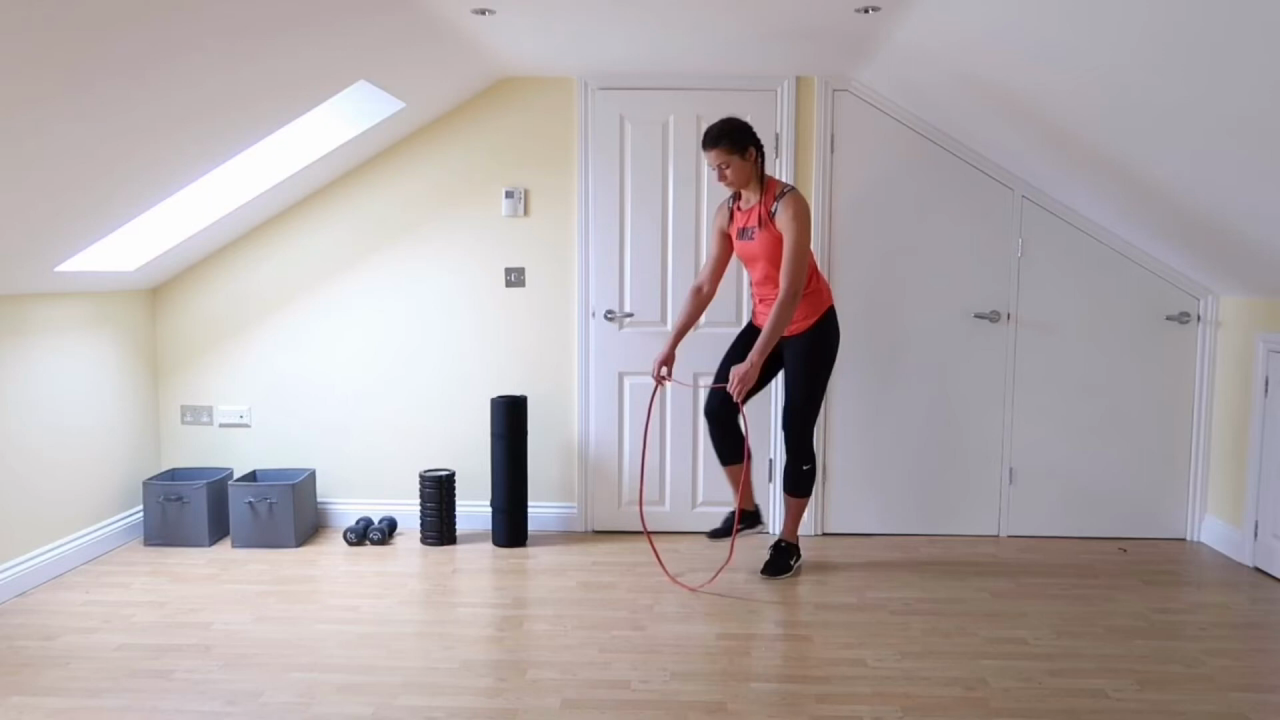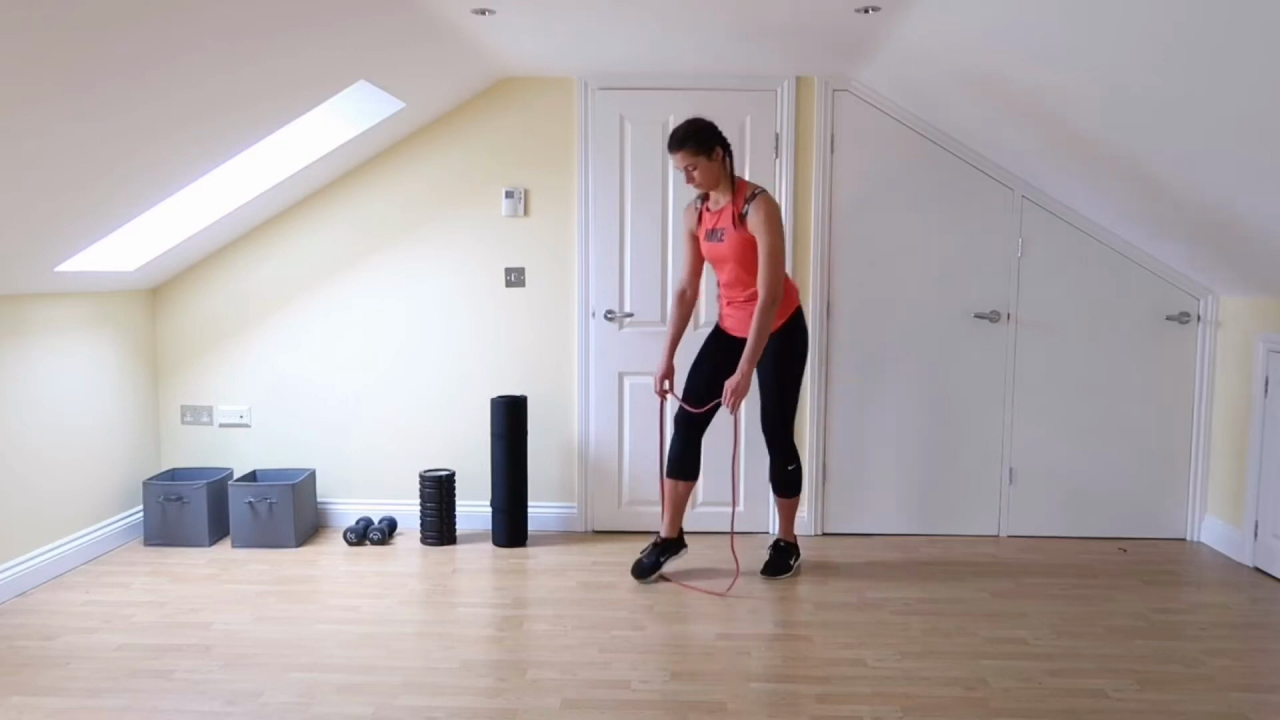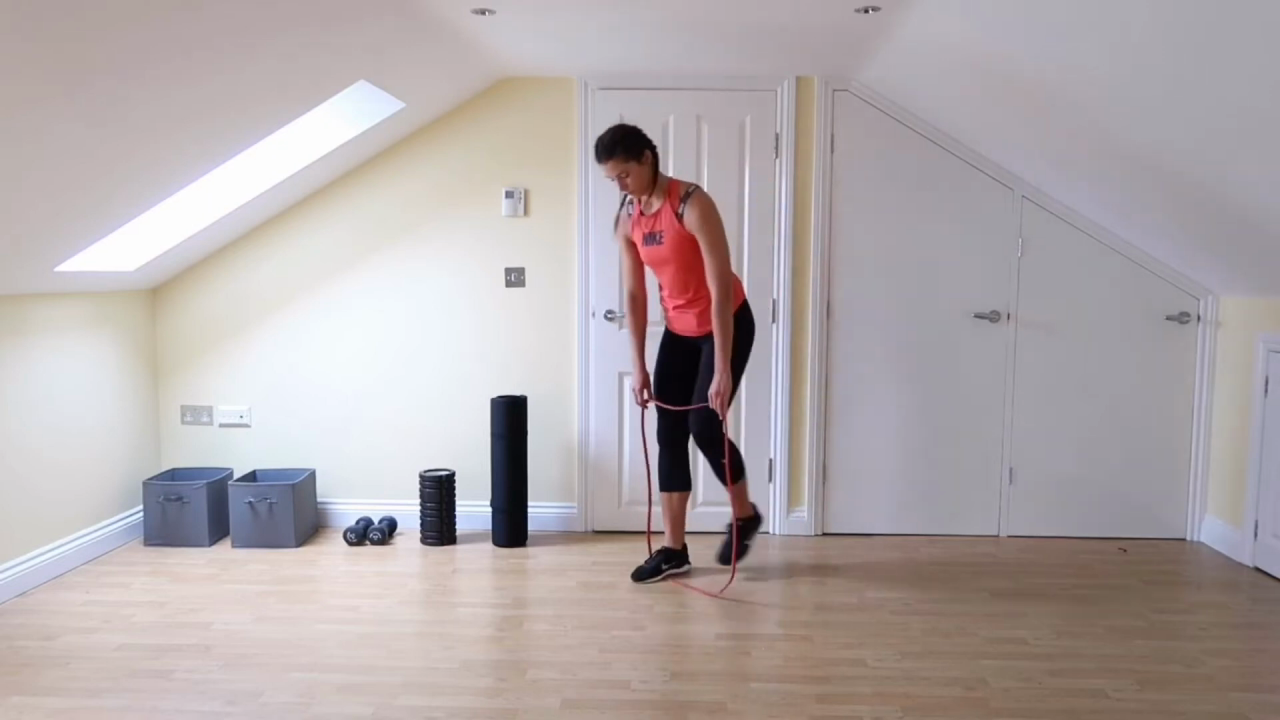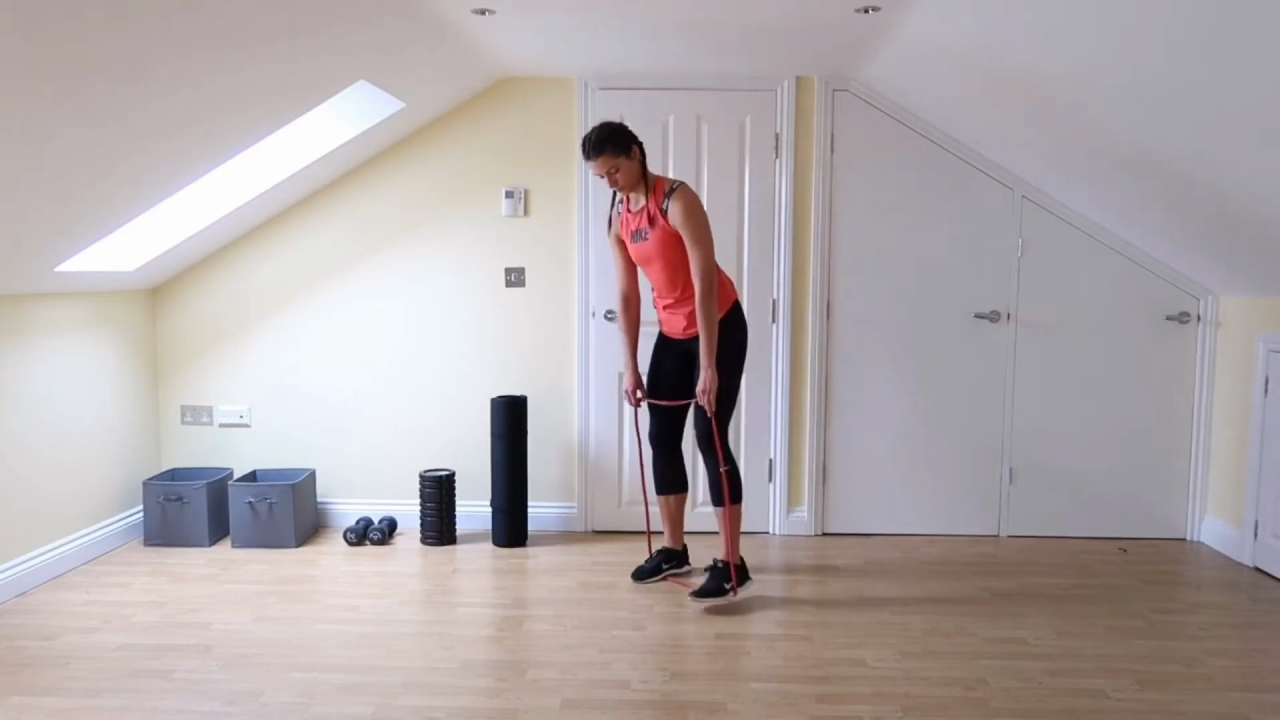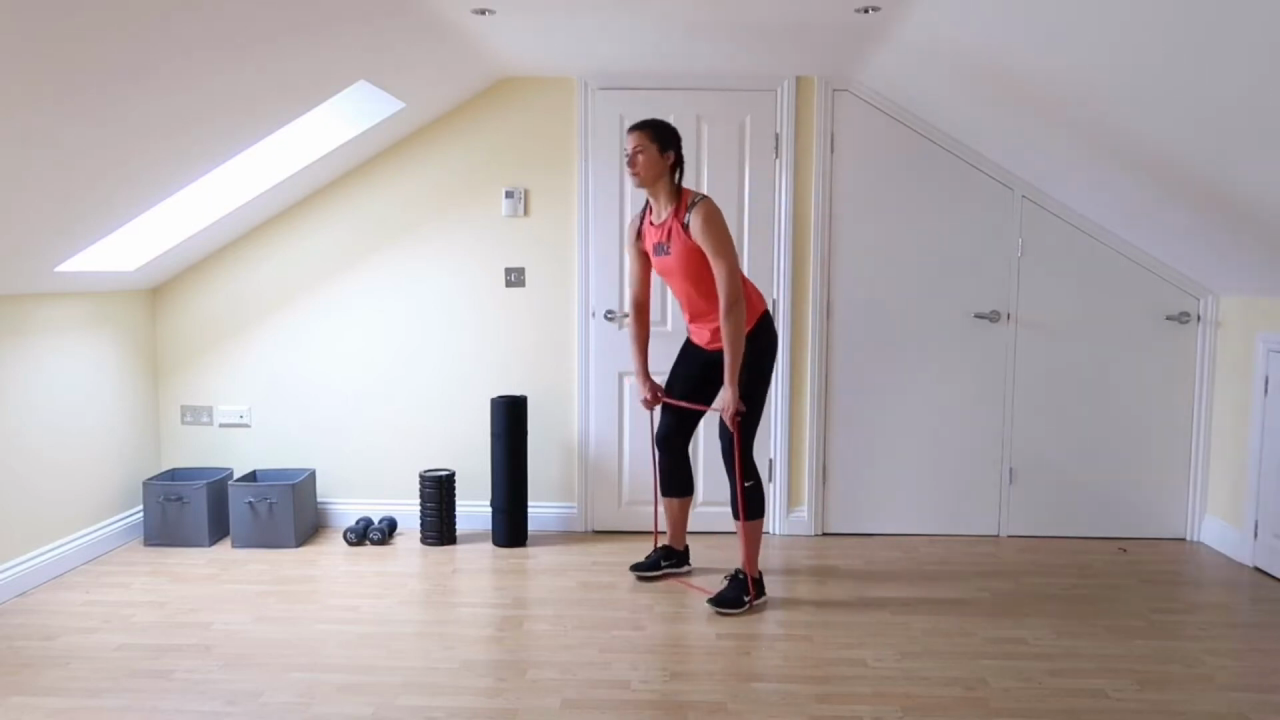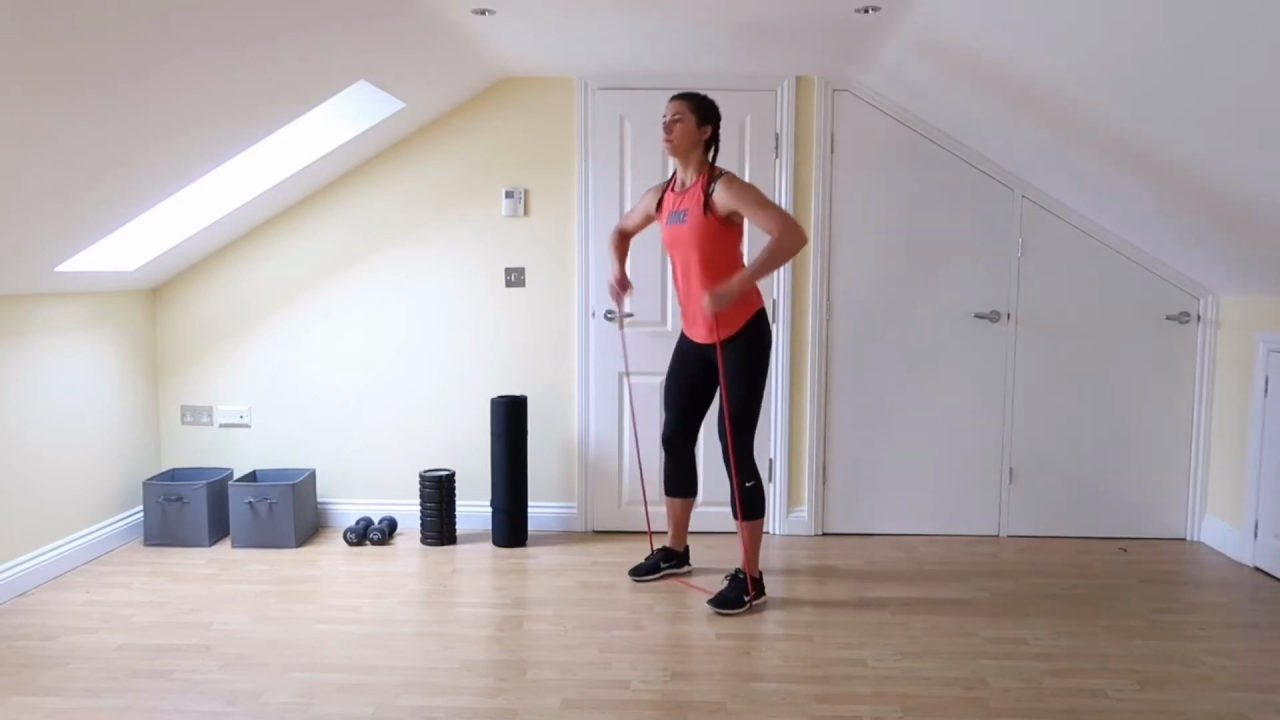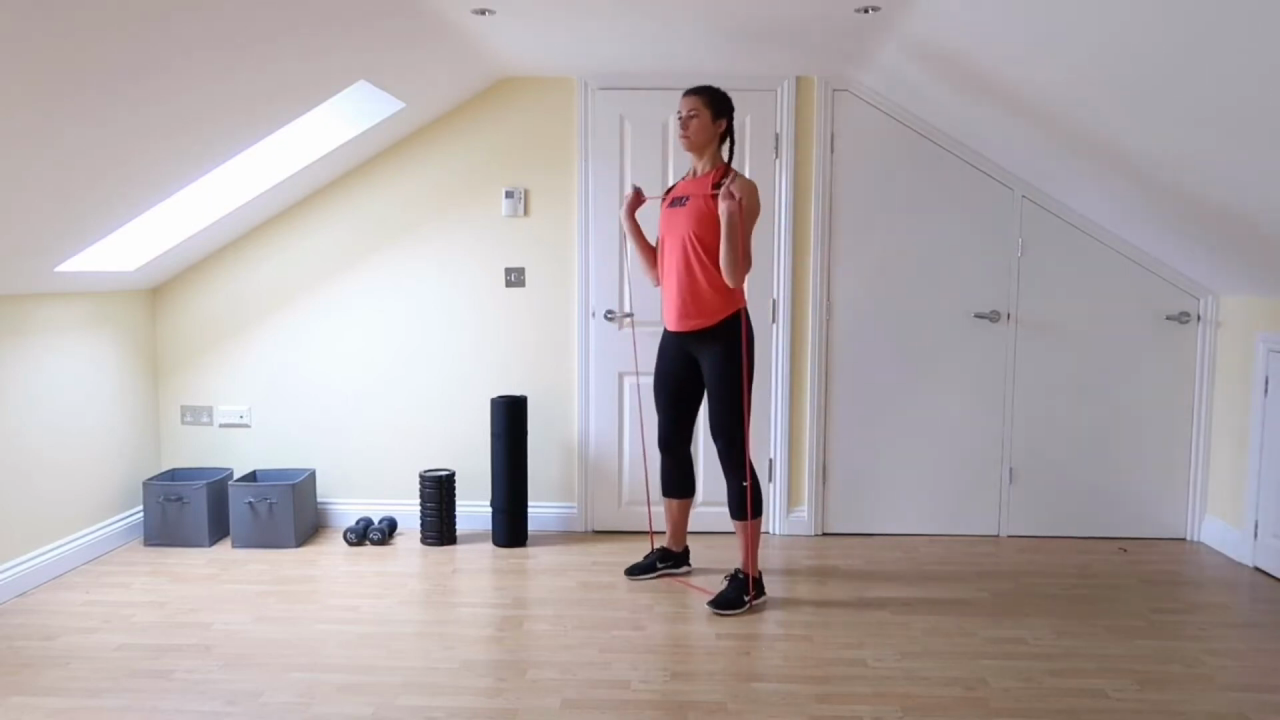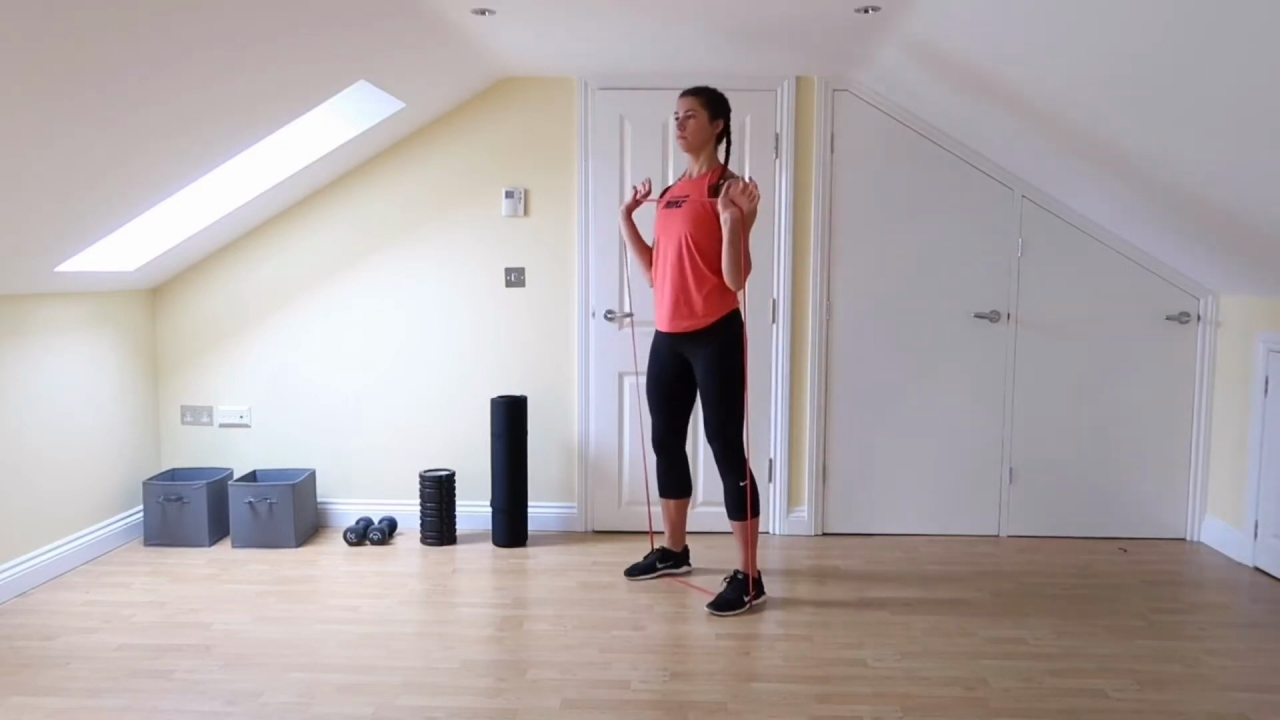
dt=0.4s
person 1, frame 1
left shoulder: (788, 204)
right shoulder: (727, 212)
left elbow: (791, 291)
right elbow: (704, 285)
left wrist: (754, 361)
right wrist: (671, 345)
left hip: (811, 327)
right hip: (764, 322)
left knee: (796, 431)
right knee: (717, 408)
left ankle: (788, 542)
right ankle: (747, 510)
person 1, frame 2
left shoulder: (758, 206)
right shoulder: (696, 212)
left elbow: (770, 293)
right elbow: (686, 289)
left wrist: (745, 371)
right wrist: (667, 357)
left hip: (780, 330)
right hip: (728, 328)
left knee: (776, 434)
right knee: (687, 422)
left ankle: (787, 542)
right ankle: (669, 537)
person 1, frame 3
left shoulder: (693, 204)
right shoulder: (627, 219)
left elbow: (721, 290)
right elbow: (635, 295)
left wrist: (724, 370)
right wrist: (638, 366)
left hip: (726, 323)
right hip: (678, 329)
left knee: (704, 425)
right knee: (669, 433)
left ankle: (744, 513)
right ankle: (673, 549)
person 1, frame 4
left shoulder: (679, 200)
right shoulder: (617, 217)
left elbow: (706, 285)
right elbow: (628, 295)
left wrist: (710, 366)
right wrist: (630, 366)
left hip: (719, 325)
right hip: (672, 331)
left knee: (710, 436)
right knee: (661, 436)
left ankle: (732, 564)
right ankle: (674, 549)
person 1, frame 5
left shoulder: (700, 213)
right shoulder: (641, 225)
left elbow: (733, 299)
right elbow: (639, 304)
left wrist: (731, 386)
right wrist: (642, 375)
left hip: (749, 337)
right hip: (700, 341)
left knee: (734, 450)
right knee: (668, 437)
left ankle: (750, 577)
right ankle: (674, 549)
person 1, frame 6
left shoulder: (725, 188)
right shoulder: (661, 194)
left elbow: (793, 235)
right elbow: (622, 229)
left wrist: (738, 285)
right wrist: (618, 270)
left hip: (742, 335)
right hip: (693, 338)
left knee: (736, 450)
right knee: (675, 438)
left ankle: (750, 577)
right ankle: (675, 549)
person 1, frame 7
left shoulder: (735, 187)
right shoulder: (674, 191)
left elbow: (734, 276)
left wrist: (730, 215)
right wrist: (628, 219)
left hip: (722, 335)
right hip: (676, 336)
left knee: (730, 449)
right knee: (671, 441)
left ankle: (749, 577)
right ankle: (673, 550)
person 1, frame 8
left shoulder: (730, 189)
right shoulder: (670, 193)
left elbow: (736, 279)
left wrist: (732, 219)
right wrist: (626, 217)
left hip: (715, 335)
right hip: (668, 336)
left knee: (726, 449)
right knee: (666, 441)
left ankle: (748, 577)
right ankle: (673, 550)
